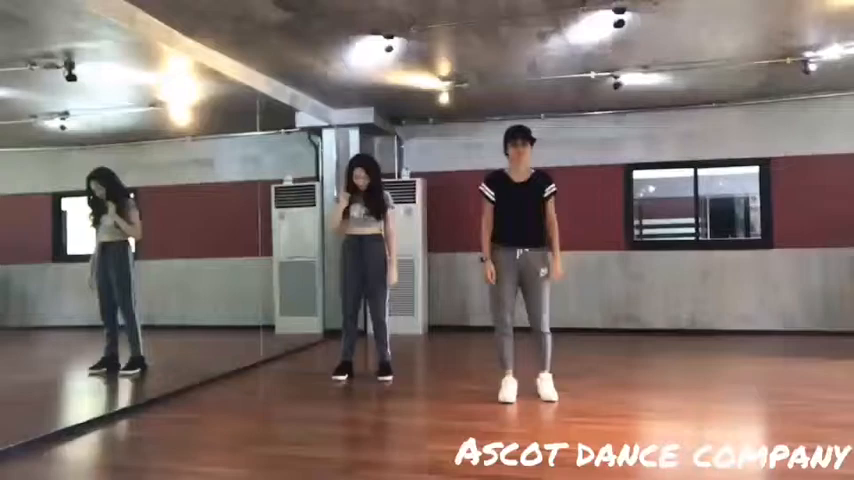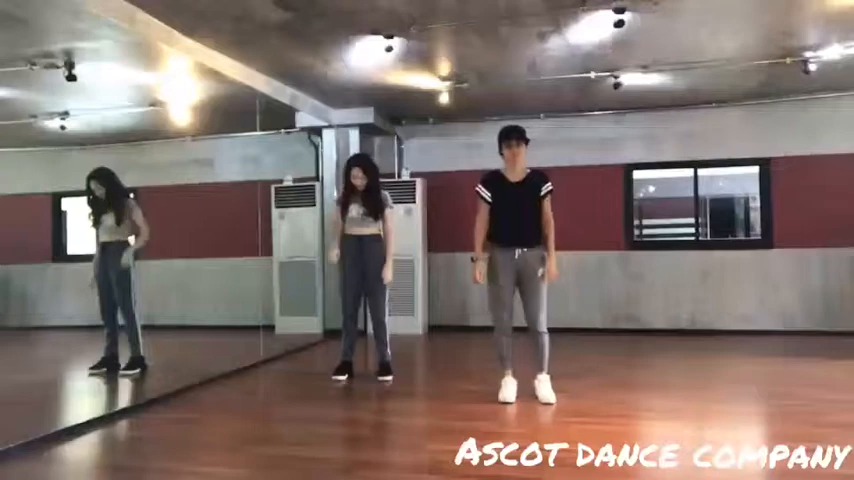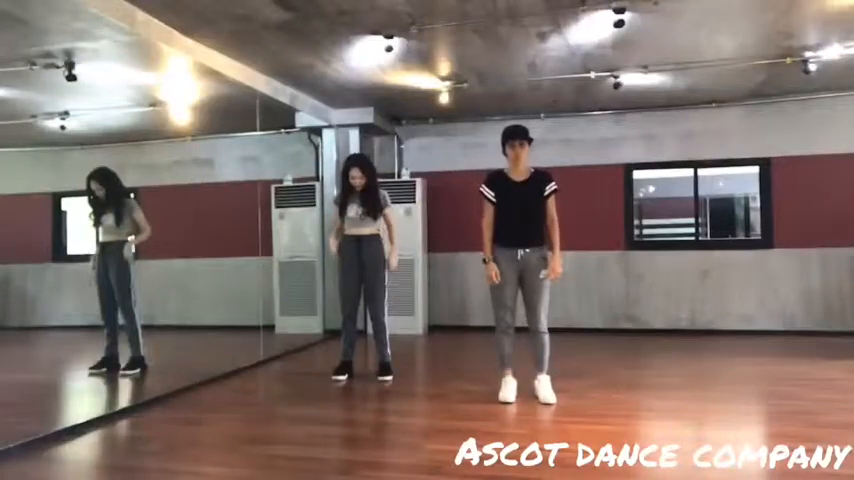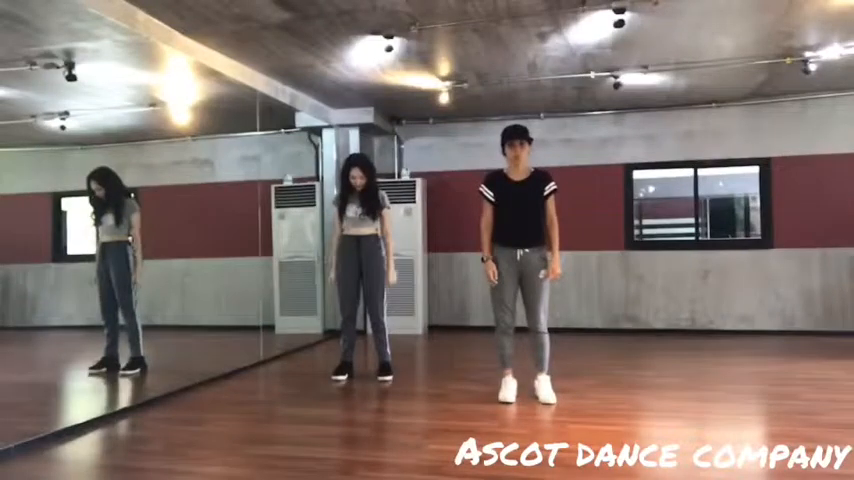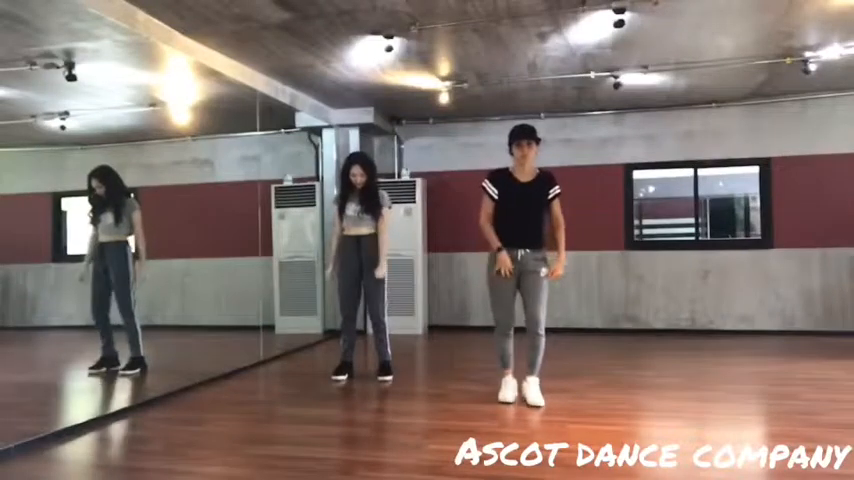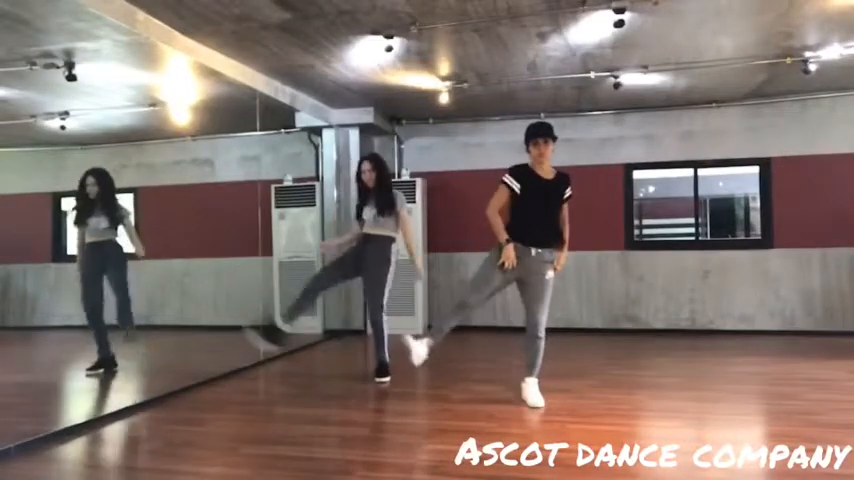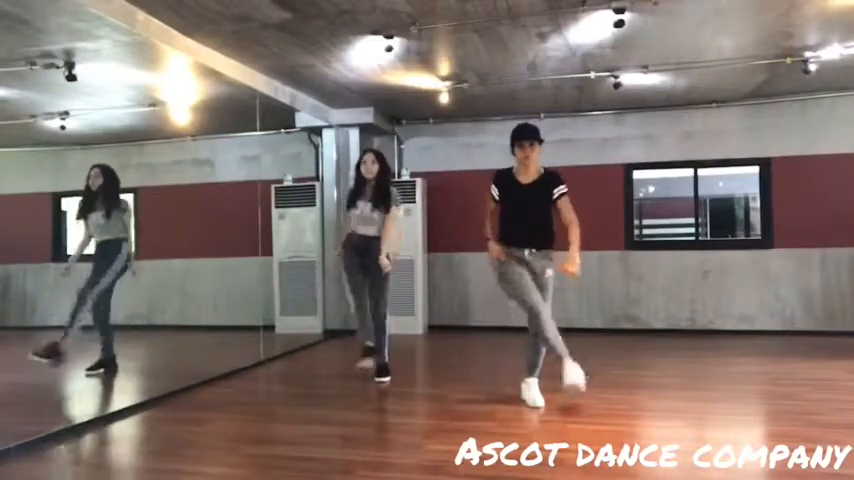
dt=0.4s
person 1, frame 1
left shoulder: (543, 180)
right shoulder: (494, 181)
left elbow: (551, 220)
right elbow: (487, 222)
left wrist: (556, 257)
right wrist: (486, 258)
left hip: (535, 255)
right hip: (503, 255)
left knee: (541, 320)
right knee: (503, 320)
left ankle: (544, 376)
right ankle: (508, 378)
person 1, frame 2
left shoulder: (540, 180)
right shoulder: (490, 181)
left elbow: (547, 219)
right elbow: (482, 221)
left wrist: (551, 256)
right wrist: (478, 258)
left hip: (533, 255)
right hip: (500, 255)
left knee: (538, 321)
right knee: (502, 320)
left ankle: (542, 377)
right ankle: (508, 378)
person 1, frame 3
left shoulder: (543, 179)
right shoulder: (494, 181)
left elbow: (551, 219)
right elbow: (488, 222)
left wrist: (556, 255)
right wrist: (488, 259)
left hip: (535, 255)
right hip: (503, 255)
left knee: (538, 321)
right knee: (504, 320)
left ankle: (542, 378)
right ankle: (507, 378)
person 1, frame 4
left shoulder: (543, 179)
right shoulder: (493, 181)
left elbow: (551, 220)
right elbow: (486, 223)
left wrist: (555, 257)
right wrist: (487, 259)
left hip: (535, 255)
right hip: (503, 256)
left knee: (539, 321)
right knee: (504, 321)
left ankle: (542, 378)
right ankle: (508, 378)
person 1, frame 5
left shoulder: (547, 182)
right shoulder: (496, 179)
left elbow: (558, 223)
right elbow: (484, 219)
left wrist: (561, 257)
right wrist: (500, 251)
left hip: (535, 258)
right hip: (504, 257)
left knee: (536, 322)
right knee: (502, 323)
left ankle: (531, 380)
right ankle: (507, 376)
person 1, frame 6
left shoulder: (564, 181)
right shoulder: (517, 175)
right elbow: (492, 210)
left wrist: (563, 250)
right wrist: (506, 243)
left hip: (544, 258)
right hip: (512, 252)
left knee: (537, 325)
right knee: (471, 299)
left ankle: (530, 382)
right ankle: (429, 341)
person 1, frame 7
left shoulder: (553, 181)
right shoulder: (502, 179)
left elbow: (571, 222)
right elbow: (491, 213)
left wrist: (574, 256)
right wrist: (491, 240)
left hip: (541, 257)
right hip: (509, 255)
left knee: (540, 321)
right knee: (534, 304)
left ankle: (530, 382)
right ankle: (566, 362)
person 2, frame 1
left shoulder: (383, 197)
right shoulder: (347, 196)
left elbow: (390, 232)
right elbow: (335, 227)
left wrist: (393, 264)
right wrist: (341, 206)
left hip: (375, 249)
right hip: (351, 249)
left knee: (378, 309)
right knee: (349, 308)
left ankle: (384, 361)
right ankle: (346, 361)
person 2, frame 2
left shoulder: (382, 197)
right shoulder: (344, 198)
left elbow: (388, 231)
right elbow: (339, 227)
left wrist: (389, 262)
right wrist: (335, 246)
left hip: (373, 248)
right hip: (350, 249)
left knee: (378, 309)
right knee: (349, 308)
left ankle: (385, 361)
right ankle: (346, 361)
person 2, frame 3
left shoulder: (379, 196)
right shoulder: (343, 197)
left elbow: (390, 225)
left wrist: (394, 249)
right wrist: (333, 237)
left hip: (372, 248)
right hip: (349, 249)
left knee: (376, 308)
right knee: (348, 308)
left ankle: (385, 361)
right ankle: (346, 361)
person 2, frame 4
left shoulder: (379, 197)
right shoulder: (342, 198)
left elbow: (386, 232)
right elbow: (338, 231)
left wrist: (391, 265)
right wrist: (334, 263)
left hip: (371, 249)
right hip: (347, 250)
left knee: (376, 309)
right knee: (347, 309)
left ankle: (385, 361)
right ankle: (346, 361)
person 2, frame 5
left shoulder: (379, 196)
right shoulder: (343, 196)
left elbow: (383, 231)
right elbow: (339, 229)
left wrist: (383, 261)
right wrist: (332, 260)
left hip: (370, 249)
right hip: (347, 250)
left knee: (376, 308)
right knee: (347, 309)
left ankle: (384, 362)
right ankle: (346, 362)
person 2, frame 6
left shoulder: (395, 198)
right shoulder: (365, 197)
left elbow: (406, 231)
left wrist: (416, 261)
right wrist: (338, 242)
left hip: (381, 251)
right hip: (361, 248)
left knee: (375, 309)
right knee: (318, 282)
left ankle: (383, 364)
right ankle: (279, 330)
person 2, frame 7
left shoulder: (389, 195)
right shoulder: (355, 192)
left elbow: (389, 227)
left wrist: (383, 254)
right wrist: (342, 248)
left hip: (375, 249)
right hip: (353, 246)
left knee: (378, 307)
right knee: (358, 290)
left ankle: (381, 361)
right ankle: (368, 347)
person 3, frame 1
left shoulder: (127, 204)
right shoulder: (99, 208)
left elbow: (137, 233)
right elbow: (98, 238)
left wrist: (115, 216)
right wrist: (92, 267)
left hip: (120, 254)
right hip: (102, 257)
left knee: (126, 307)
right knee: (107, 309)
left ankle: (137, 358)
right ankle: (110, 357)
person 3, frame 2
left shoulder: (127, 205)
right shoulder: (100, 207)
left elbow: (144, 233)
right elbow: (99, 238)
left wrist: (130, 251)
right wrist: (95, 265)
left hip: (119, 255)
right hip: (103, 256)
left knee: (126, 307)
right knee: (107, 309)
left ankle: (137, 358)
right ankle: (110, 357)
person 3, frame 3
left shoulder: (128, 204)
right shoulder: (100, 207)
left elbow: (147, 230)
left wrist: (131, 243)
right wrist: (95, 254)
left hip: (118, 254)
right hip: (103, 256)
left knee: (126, 306)
right knee: (107, 309)
left ankle: (137, 357)
right ankle: (110, 357)
person 3, frame 4
left shoulder: (128, 205)
right shoulder: (101, 208)
left elbow: (136, 237)
right elbow: (100, 238)
left wrist: (137, 267)
right wrist: (97, 265)
left hip: (120, 254)
right hip: (103, 256)
left knee: (127, 307)
right knee: (107, 310)
left ankle: (137, 358)
right ankle: (110, 357)
person 3, frame 5
left shoulder: (128, 204)
right shoulder: (98, 207)
left elbow: (139, 234)
right elbow: (94, 237)
left wrist: (141, 262)
right wrist: (86, 263)
left hip: (119, 253)
right hip: (101, 256)
left knee: (125, 307)
right knee: (98, 308)
left ankle: (137, 358)
right ankle: (109, 355)
person 3, frame 6
left shoulder: (116, 209)
right shoulder: (82, 210)
left elbow: (132, 234)
right elbow: (80, 239)
left wrist: (141, 253)
right wrist: (79, 266)
left hip: (111, 252)
right hip: (89, 256)
left knee: (121, 292)
right knee: (91, 307)
left ankle: (128, 325)
right ankle: (105, 357)
person 3, frame 7
left shoulder: (120, 205)
right shoulder: (90, 207)
left elbow: (127, 234)
right elbow: (87, 238)
left wrist: (131, 260)
right wrist: (72, 260)
left hip: (117, 253)
right hip: (101, 256)
left knee: (87, 297)
right knee: (99, 306)
left ankle: (58, 346)
right ankle: (108, 358)
